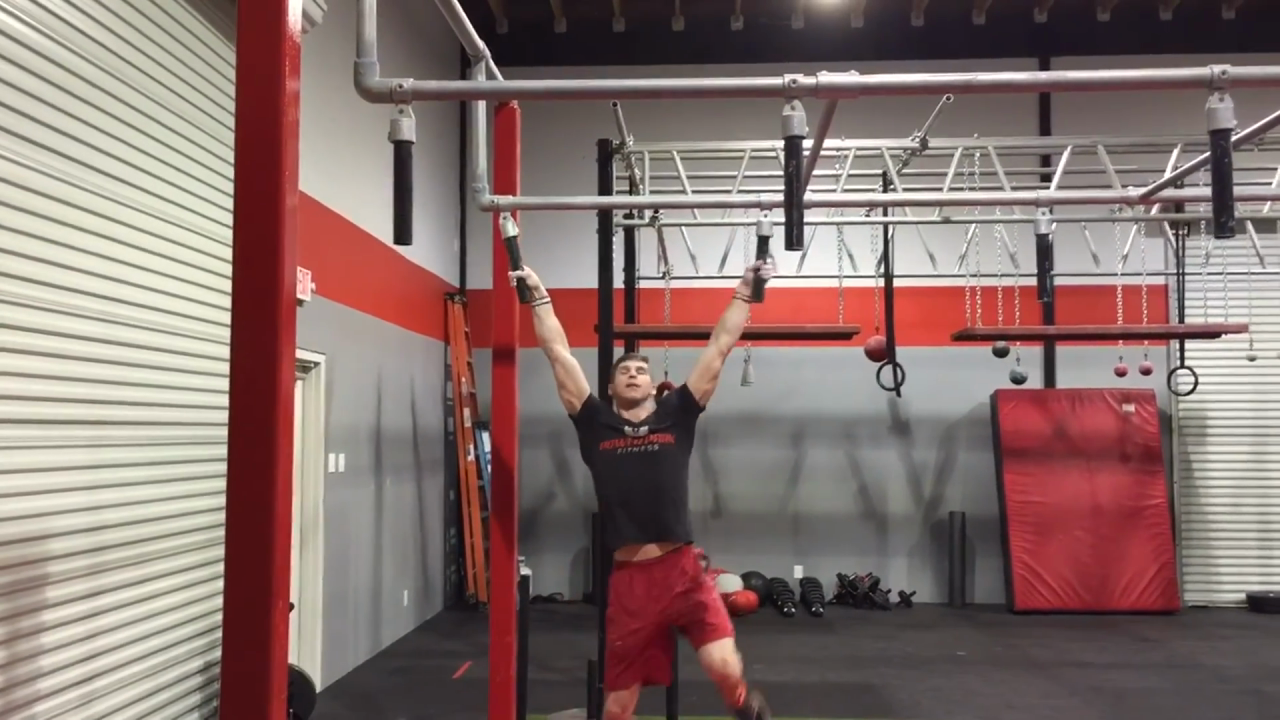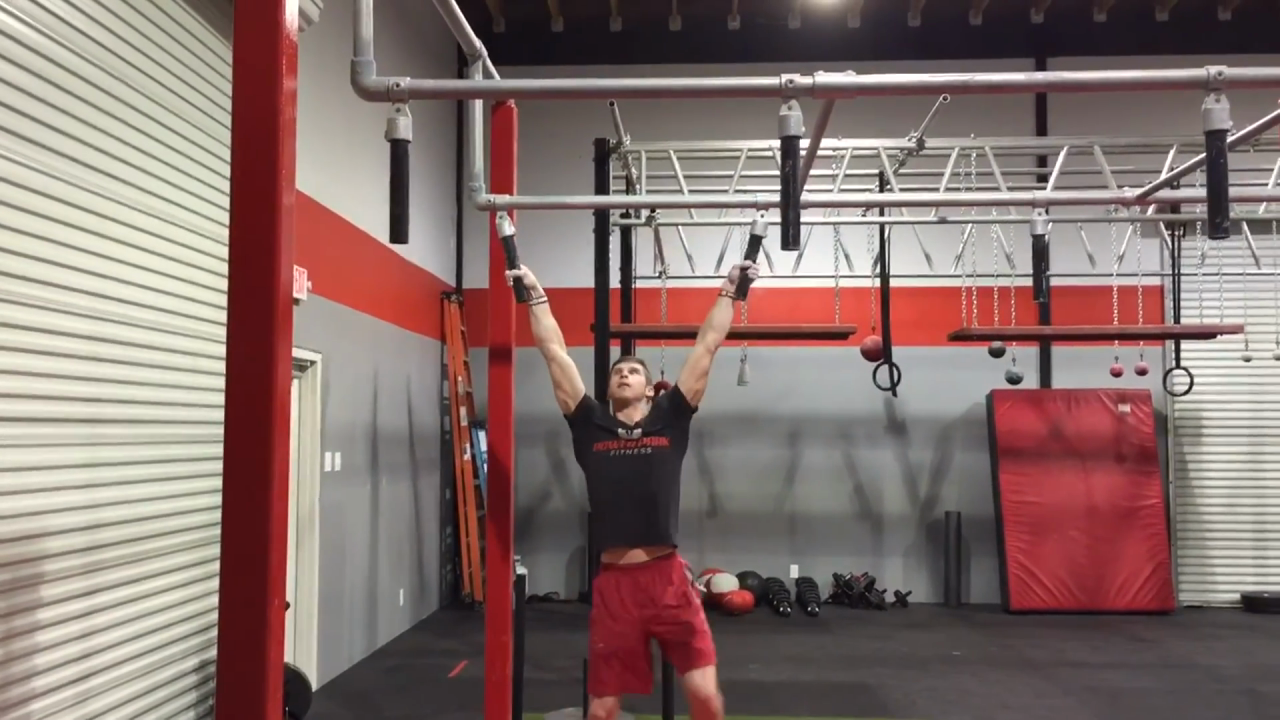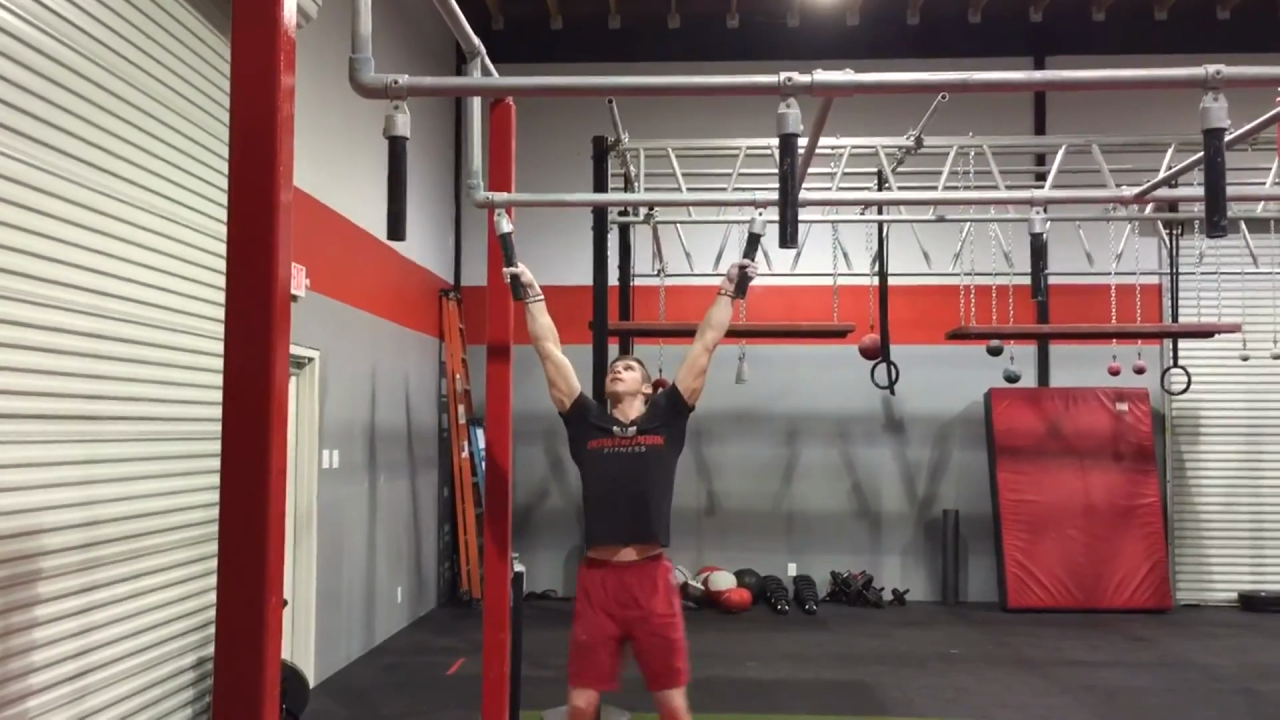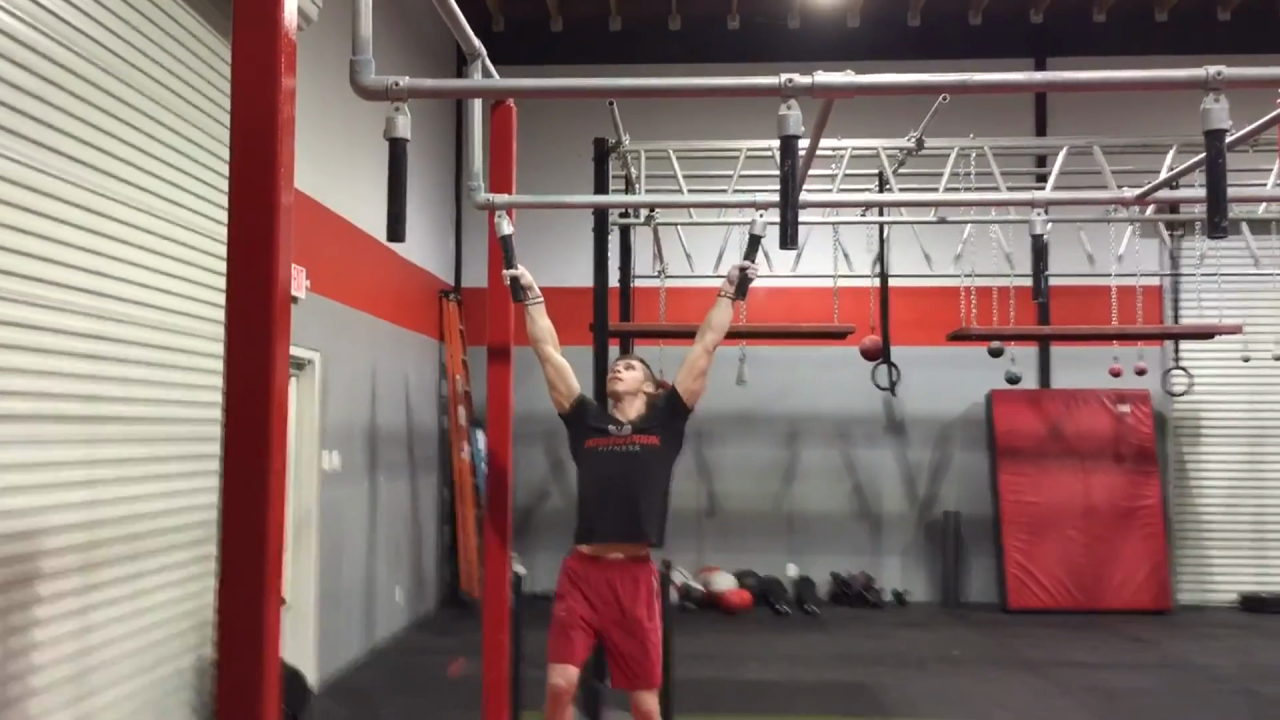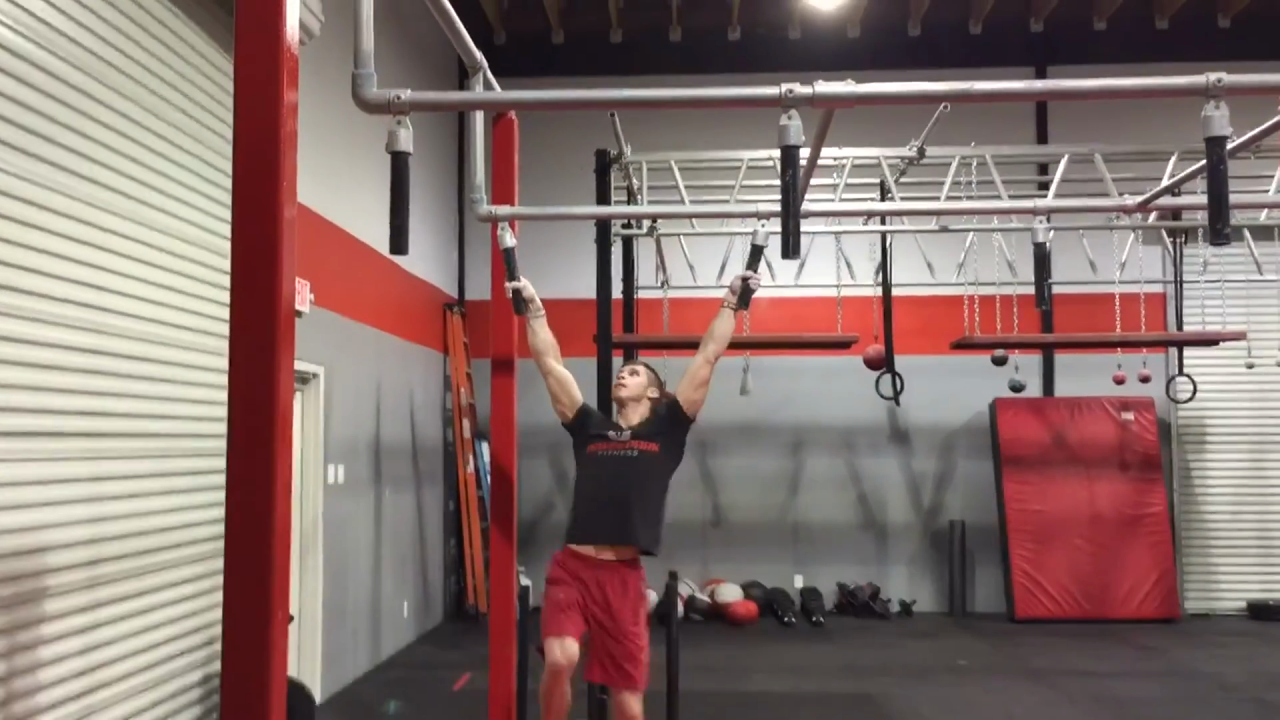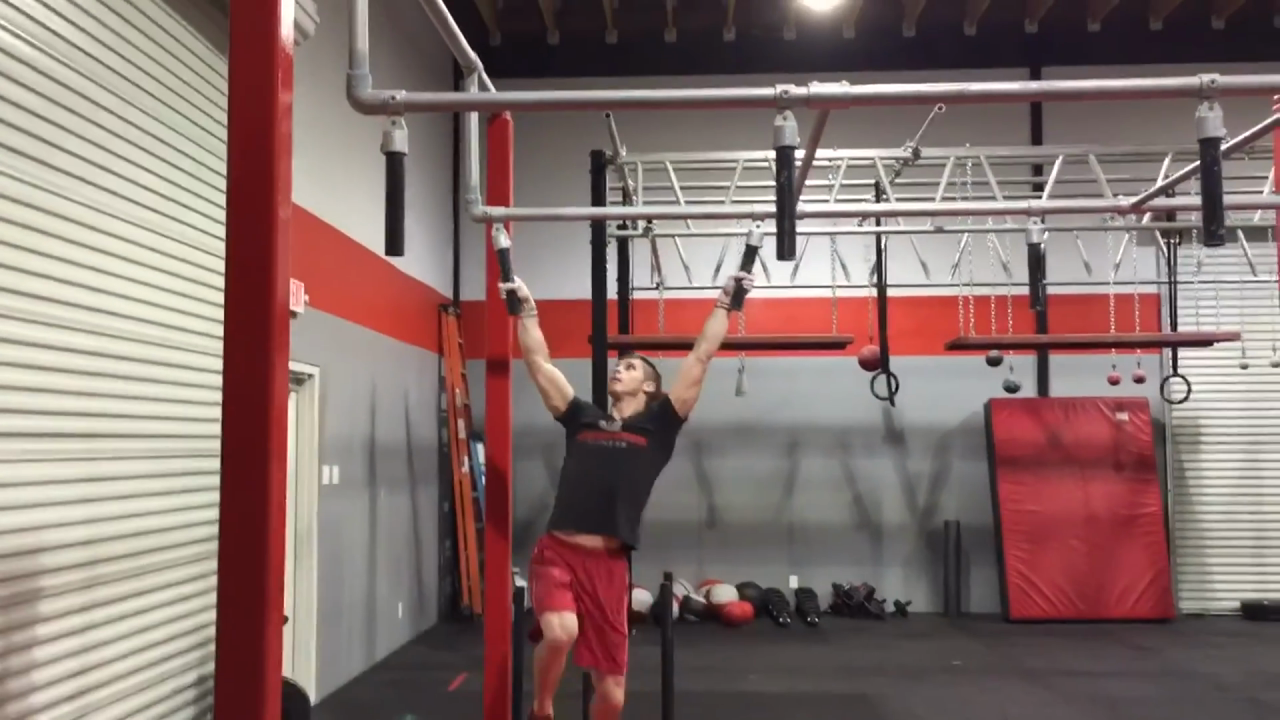
dt=0.1s
person 1, frame 1
left shoulder: (677, 416)
right shoulder: (596, 423)
left elbow: (718, 349)
right elbow: (558, 352)
left wrist: (744, 290)
right wrist: (539, 294)
left hip: (682, 570)
right hip: (629, 580)
left knee: (723, 668)
person 1, frame 2
left shoulder: (670, 420)
right shoulder: (591, 425)
left elbow: (707, 346)
right elbow: (555, 353)
left wrist: (728, 290)
right wrist: (535, 293)
left hip: (666, 577)
right hip: (613, 581)
person 1, frame 3
left shoulder: (666, 418)
right shoulder: (586, 423)
left elbow: (705, 345)
right elbow: (550, 350)
left wrist: (727, 289)
right wrist: (532, 292)
left hip: (651, 578)
right hip: (599, 579)
person 1, frame 4
left shoulder: (665, 421)
right shoulder: (585, 421)
left elbow: (704, 347)
right elbow: (548, 352)
left wrist: (728, 291)
right wrist: (532, 293)
left hip: (633, 573)
right hip: (581, 571)
person 1, frame 5
left shoulder: (666, 429)
right shoulder: (588, 428)
left elbow: (707, 357)
right elbow: (550, 364)
left wrist: (731, 302)
right wrist: (534, 305)
left hip: (623, 577)
right hip: (572, 570)
right knee: (560, 660)
person 1, frame 6
left shoulder: (657, 426)
right shoulder: (581, 419)
left elbow: (700, 356)
right elbow: (539, 362)
left wrist: (724, 302)
right wrist: (524, 305)
left hip: (607, 564)
right hip: (557, 555)
right knee: (560, 634)
